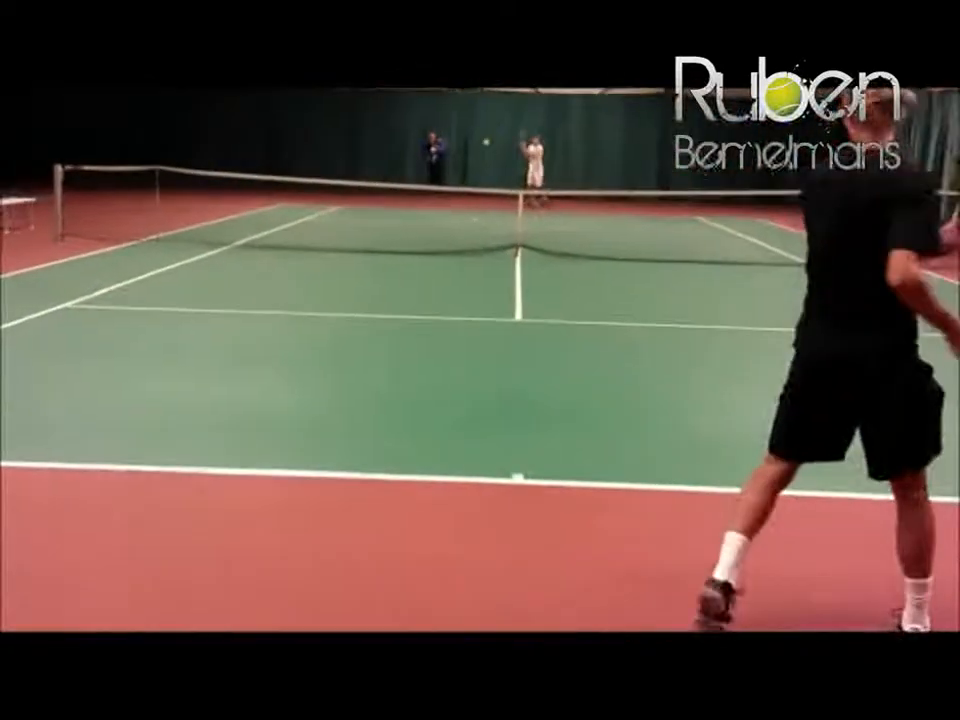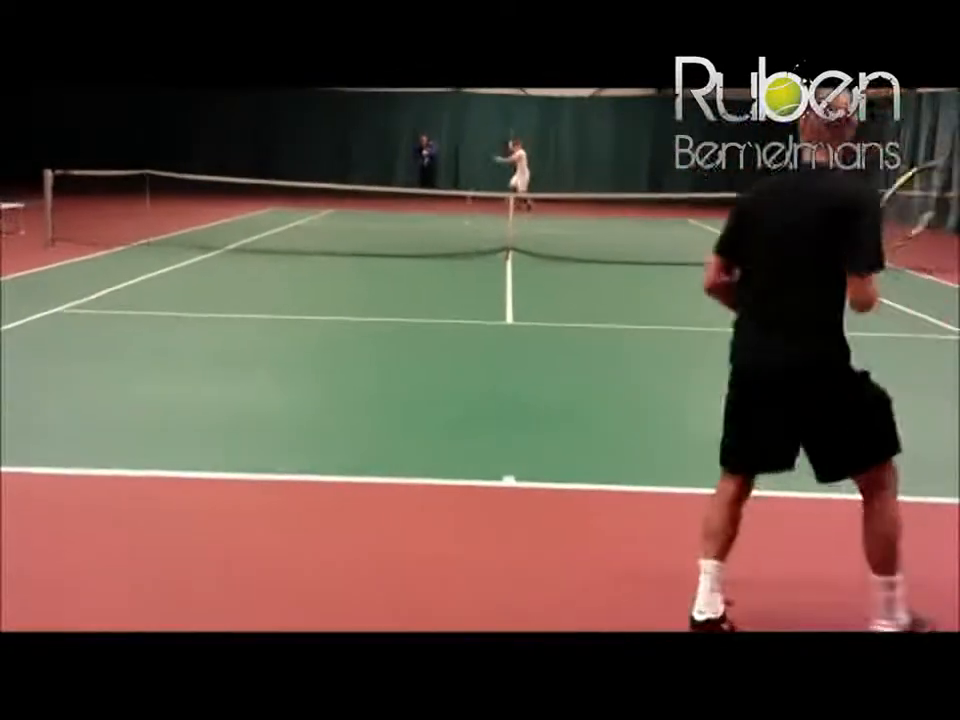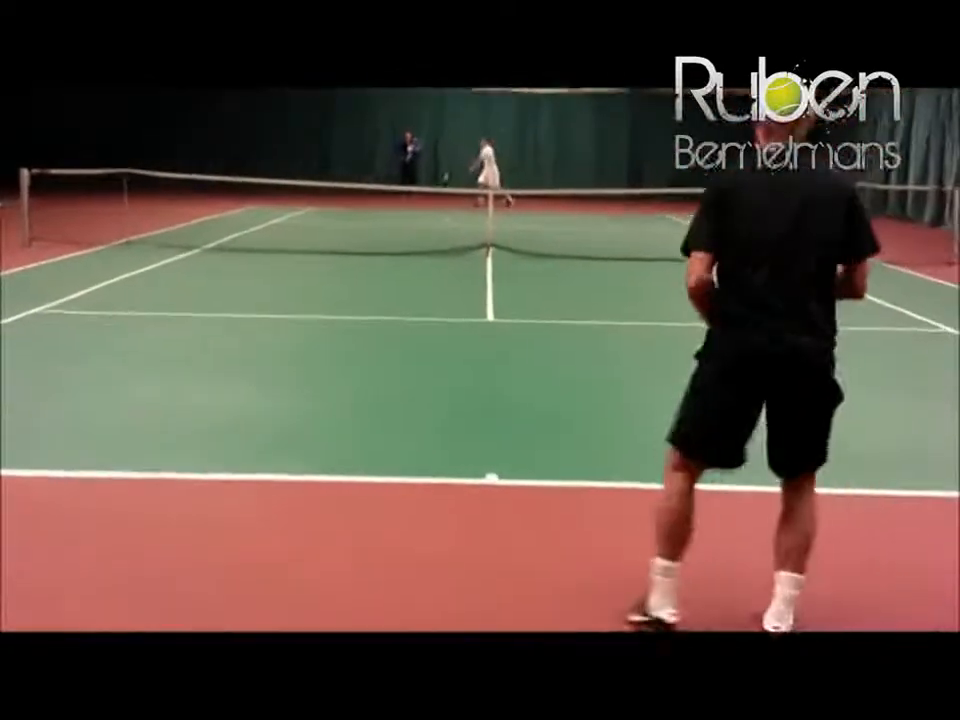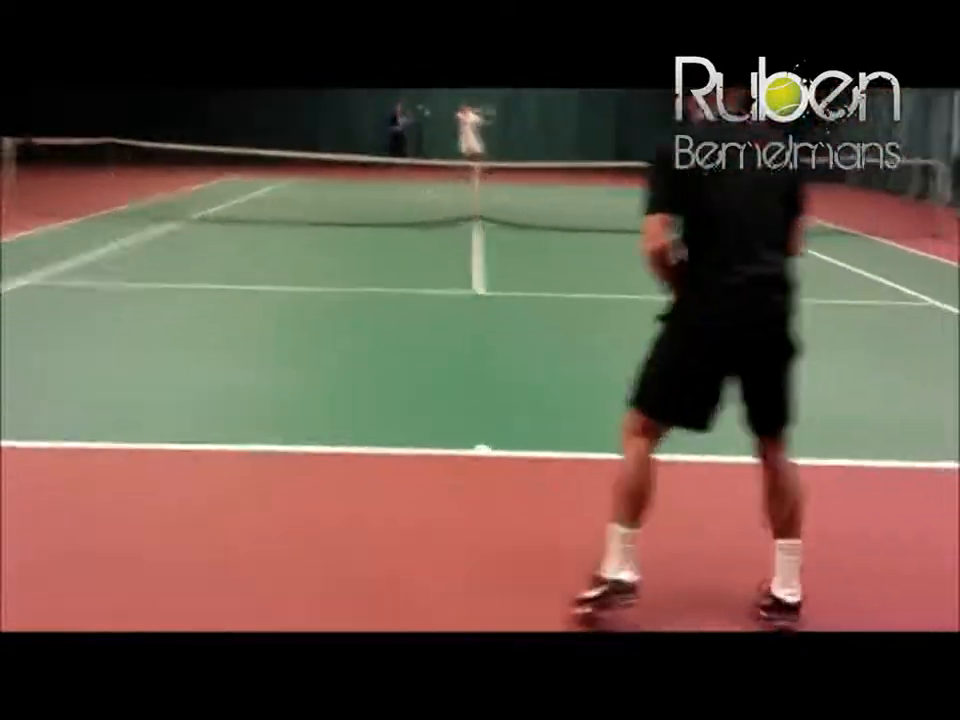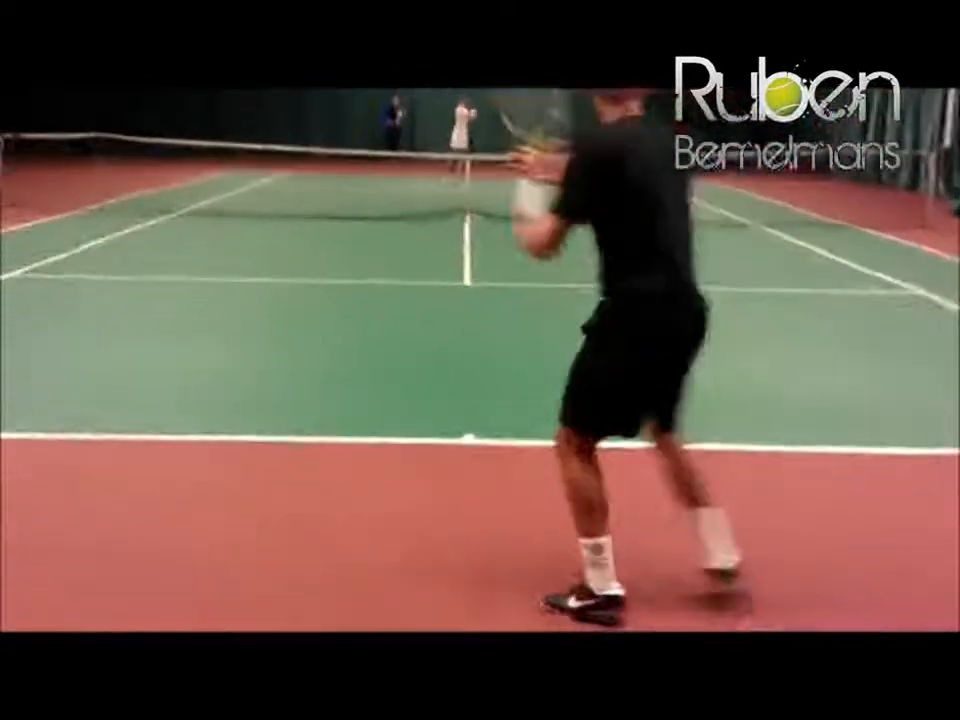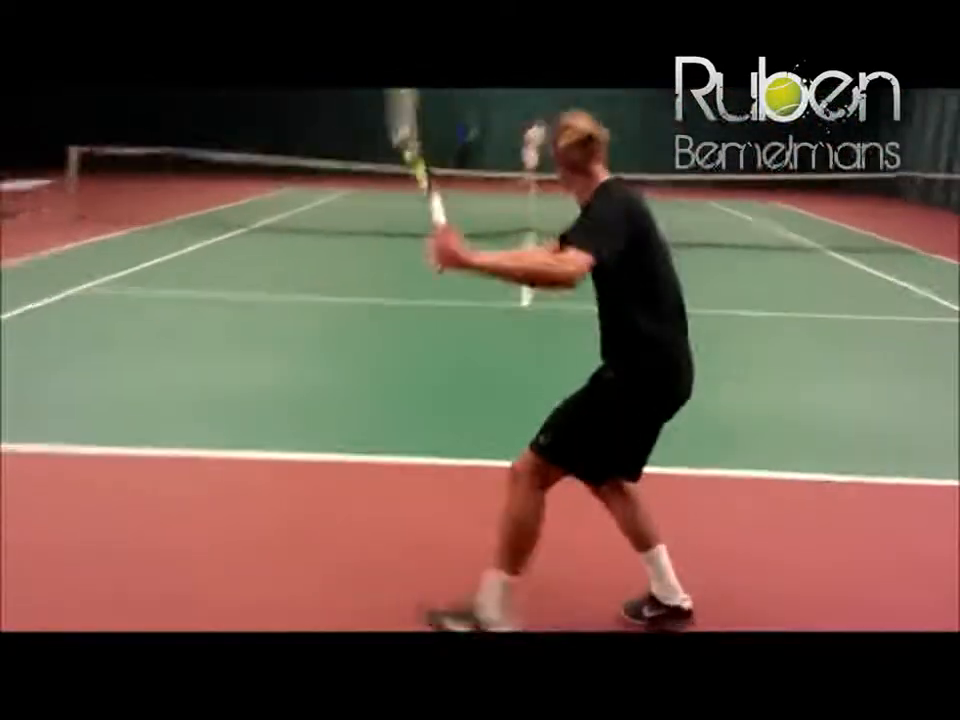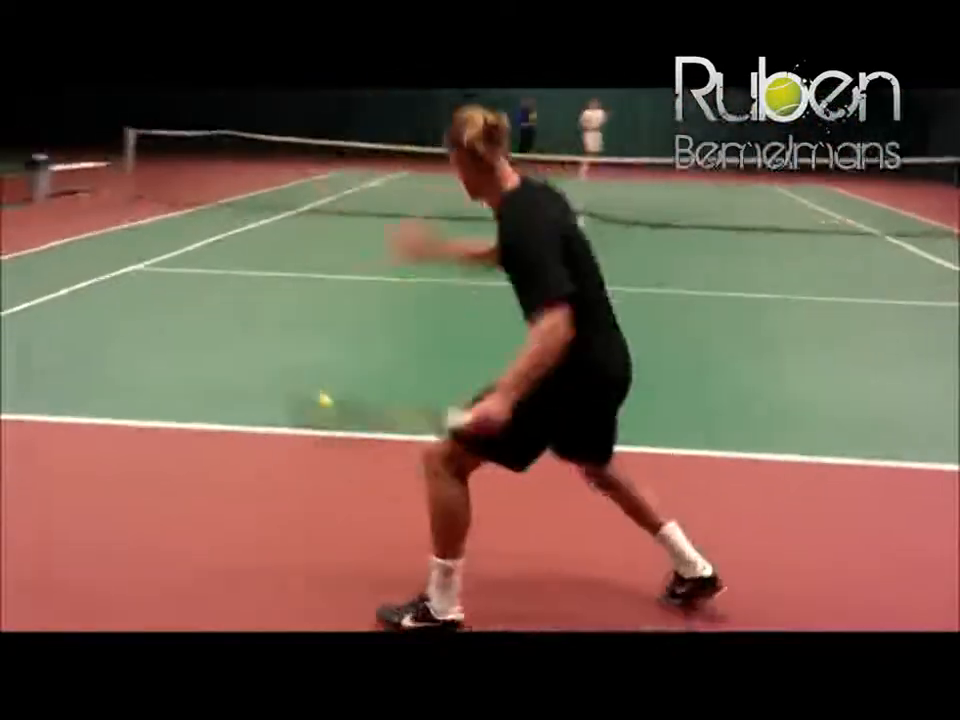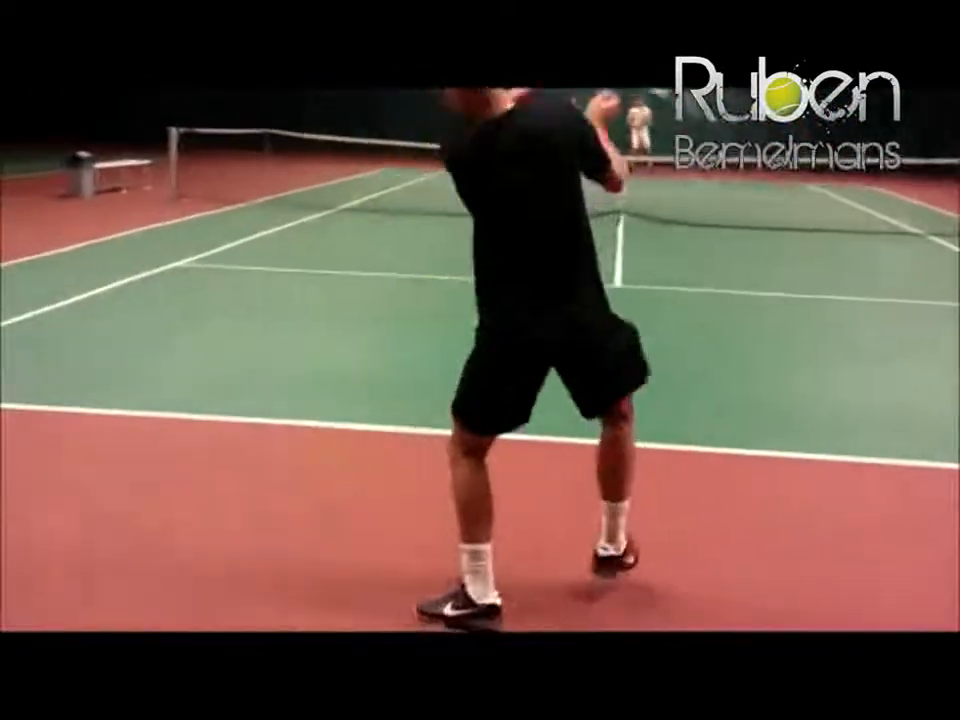
dt=0.3s
person 1, frame 1
left shoulder: (818, 181)
right shoulder: (908, 184)
right elbow: (903, 276)
left hip: (817, 350)
right hip: (884, 355)
left knee: (776, 465)
right knee: (910, 488)
left ankle: (723, 579)
right ankle: (916, 620)
person 1, frame 2
left shoulder: (758, 193)
right shoulder: (856, 196)
left elbow: (715, 281)
right elbow: (859, 296)
right wrist: (871, 296)
left hip: (752, 361)
right hip: (819, 364)
left knee: (734, 483)
right knee: (879, 484)
left ankle: (707, 607)
right ankle: (892, 620)
person 1, frame 3
left shoulder: (727, 187)
right shoulder: (840, 191)
left elbow: (697, 281)
right elbow: (856, 286)
left hip: (736, 350)
right hip: (807, 358)
left knee: (681, 468)
right knee: (800, 487)
left ankle: (659, 608)
right ankle: (779, 619)
person 1, frame 4
left shoulder: (678, 149)
right shoulder: (776, 146)
left elbow: (657, 247)
right elbow: (792, 244)
left wrist: (685, 291)
left hip: (708, 311)
right hip: (770, 313)
left knee: (640, 431)
right knee: (773, 447)
left ankle: (618, 573)
right ankle: (785, 591)
person 1, frame 5
left shoulder: (598, 147)
right shoulder: (670, 141)
left elbow: (545, 244)
left wrist: (526, 229)
right wrist: (565, 174)
left hip: (636, 317)
right hip: (685, 312)
left knee: (574, 445)
right knee: (663, 430)
left ankle: (602, 589)
right ankle: (721, 556)
person 1, frame 6
left shoulder: (609, 207)
right shoulder: (615, 203)
left elbow: (567, 271)
right elbow: (553, 257)
left wrist: (473, 259)
right wrist: (474, 255)
left hip: (641, 372)
right hip: (661, 368)
left knee: (528, 476)
right knee: (606, 479)
left ankle: (490, 614)
right ankle: (668, 597)
person 1, frame 7
left shoulder: (524, 227)
right shoulder: (538, 196)
left elbow: (556, 326)
left wrist: (504, 396)
right wrist: (440, 250)
left hip: (572, 373)
right hip: (605, 364)
left knee: (445, 460)
right knee: (597, 467)
left ankle: (442, 606)
right ankle: (694, 569)
person 1, frame 8
left shoulder: (461, 153)
right shoulder: (560, 121)
right elbow: (614, 179)
right wrist: (593, 120)
left hip: (510, 327)
right hip: (583, 313)
left knee: (466, 448)
right knee: (617, 415)
left ankle: (479, 594)
right ankle: (612, 546)
